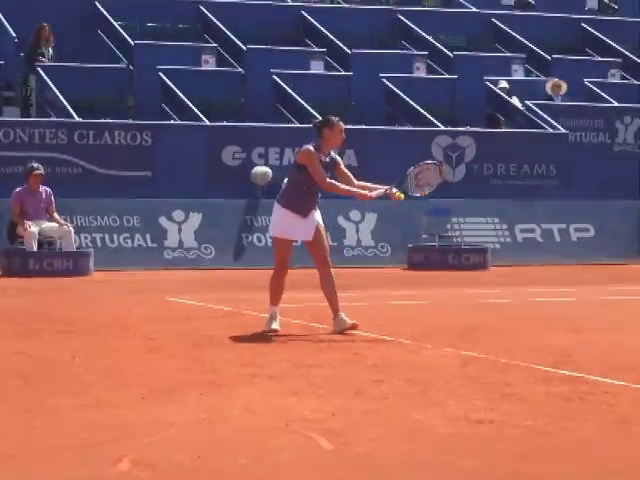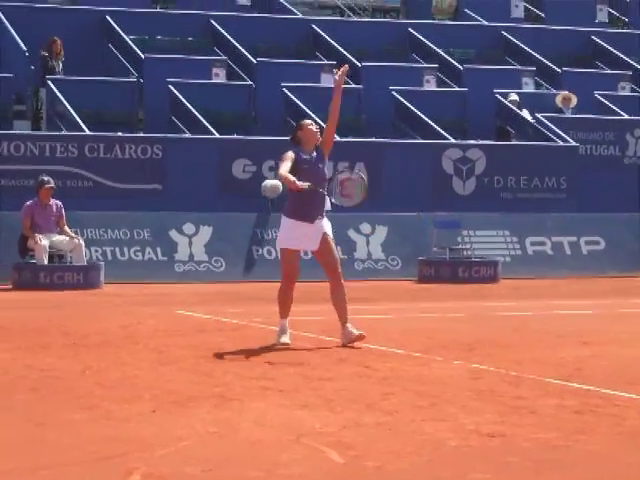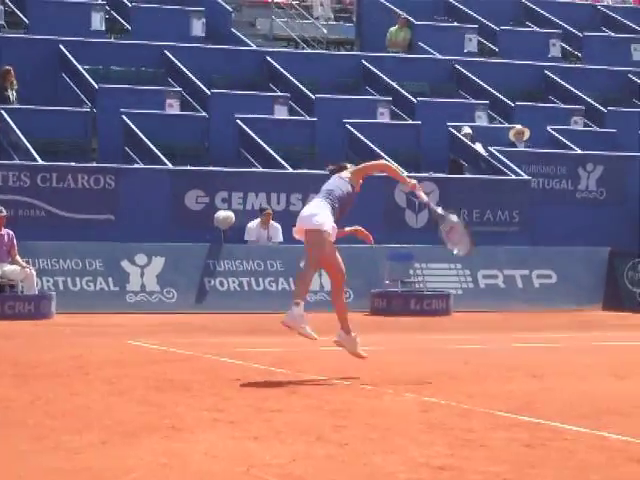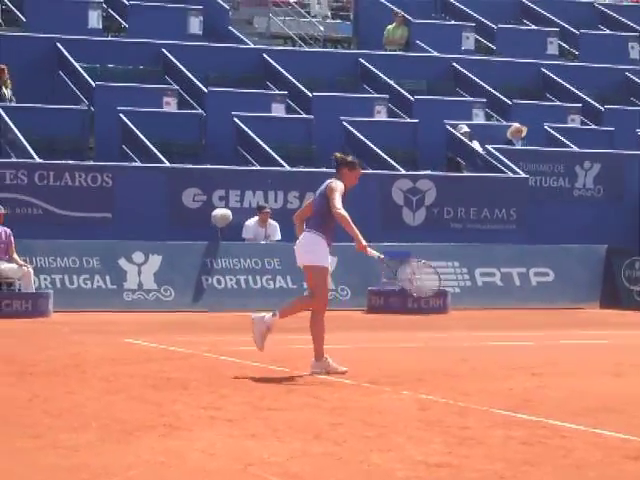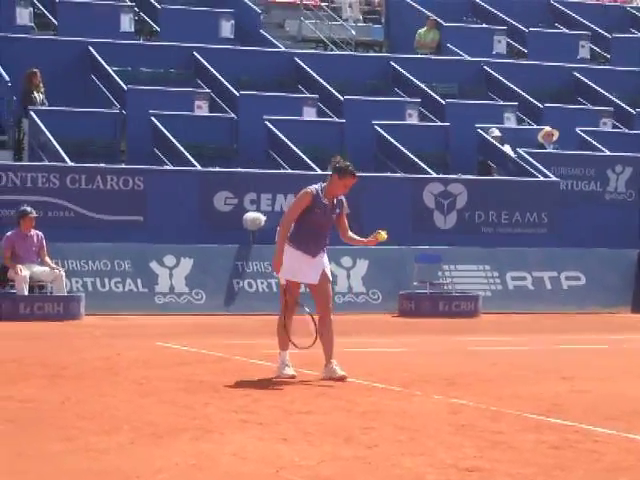
dt=1s
person 1, frame 1
left shoulder: (333, 159)
right shoulder: (308, 152)
left elbow: (353, 183)
right elbow: (325, 183)
left wrist: (384, 189)
right wrist: (358, 194)
left hip: (310, 213)
right hip: (287, 212)
left knee: (325, 264)
right knee: (281, 267)
left ankle: (338, 317)
right ankle: (273, 315)
person 1, frame 2
left shoulder: (322, 153)
right shoulder: (292, 156)
left elbow: (332, 120)
right elbow: (282, 173)
left wrist: (338, 87)
right wrist: (293, 182)
left hip: (318, 223)
right hip: (294, 224)
left knee: (336, 273)
right knee: (289, 278)
left ankle: (346, 329)
right ankle: (283, 328)
person 1, frame 3
right shoulder: (347, 175)
left elbow: (331, 233)
right elbow: (381, 165)
left wrist: (353, 229)
right wrist: (406, 181)
right hip: (317, 213)
left knee: (339, 276)
right knee: (314, 260)
left ankle: (346, 335)
right ankle: (296, 311)
person 1, frame 4
left shoulder: (325, 190)
right shoulder: (335, 184)
left elbow: (298, 217)
right elbow: (338, 211)
left wrist: (302, 242)
right wrist: (358, 237)
left hip: (314, 246)
right hip: (315, 244)
left knee: (320, 304)
right knee: (317, 300)
left ankle: (320, 360)
right ankle: (266, 320)
person 1, frame 5
left shoulder: (340, 204)
right shoulder: (310, 194)
left elbow: (345, 234)
right elbow: (285, 222)
left wrist: (366, 241)
right wrist: (278, 254)
left hip: (318, 259)
right hip: (295, 255)
left knee: (326, 311)
right knee: (288, 310)
left ankle: (330, 365)
right ankle: (283, 361)
